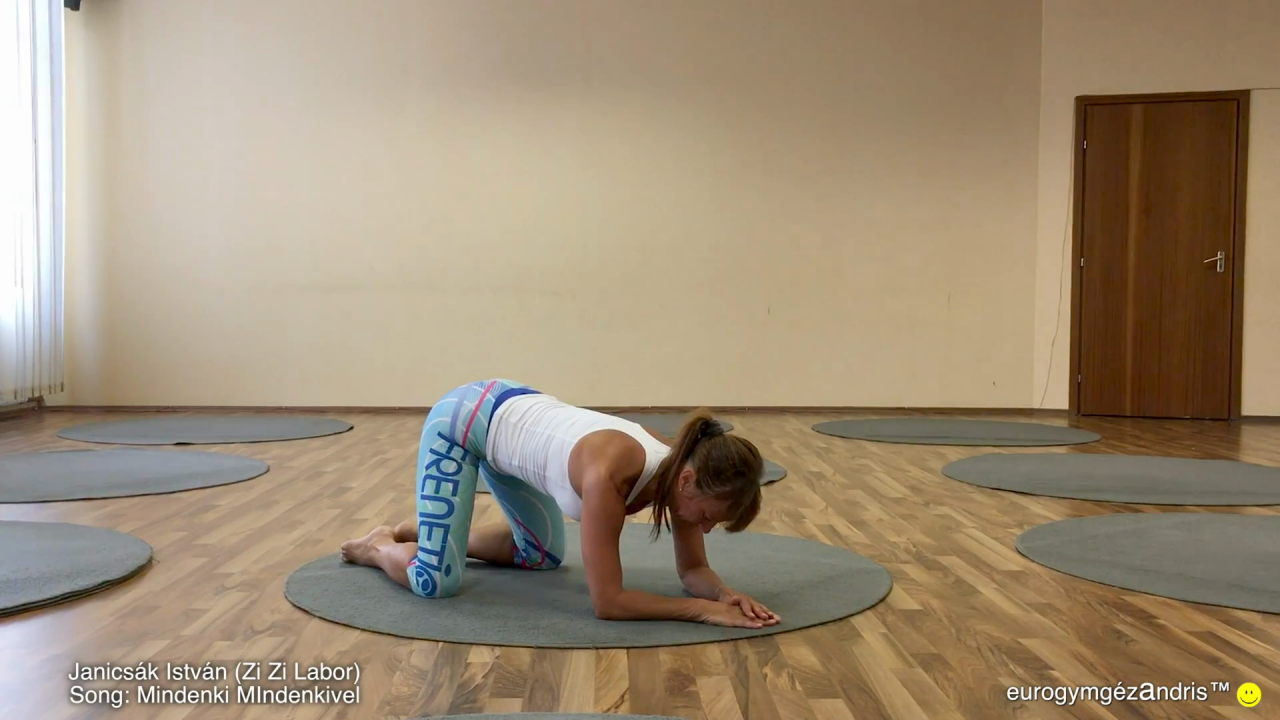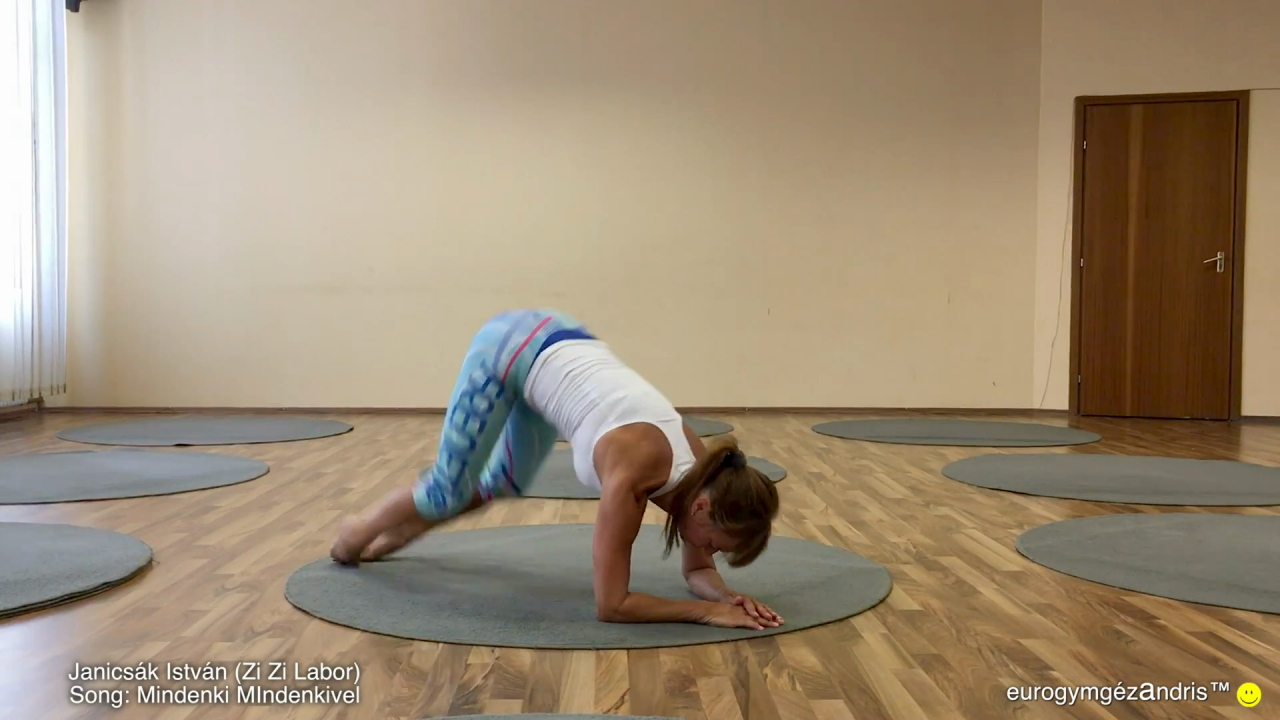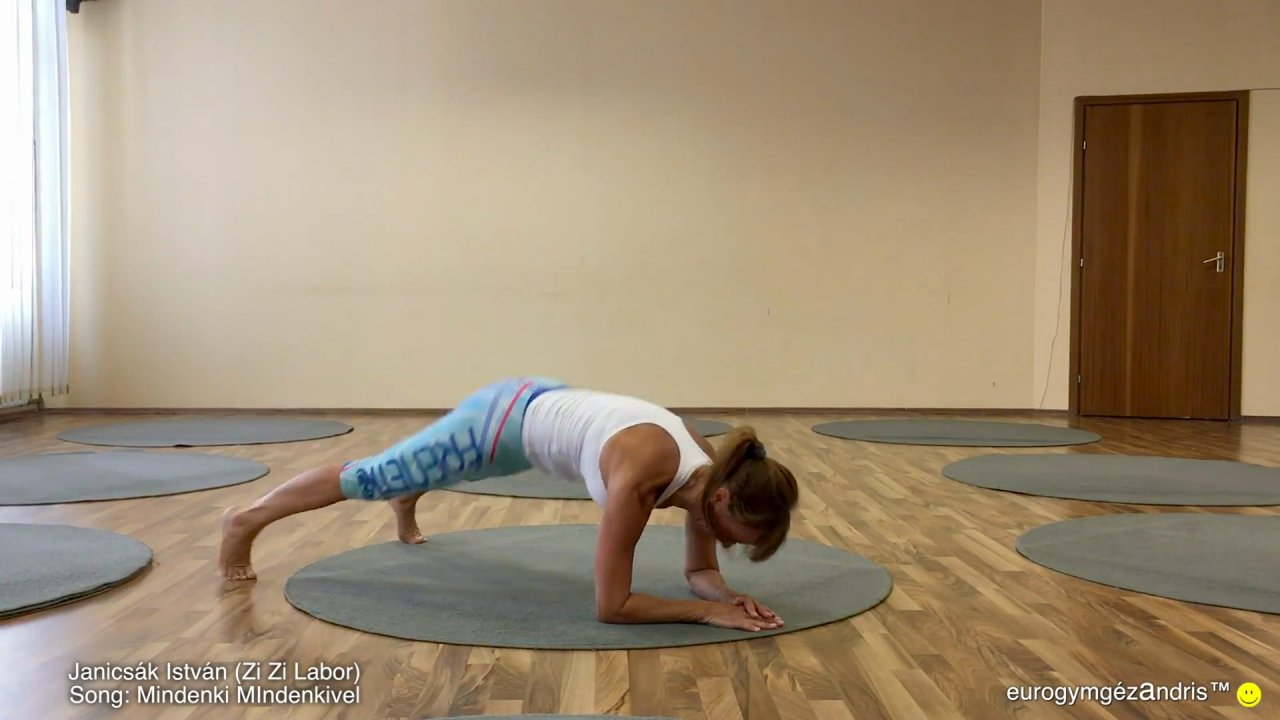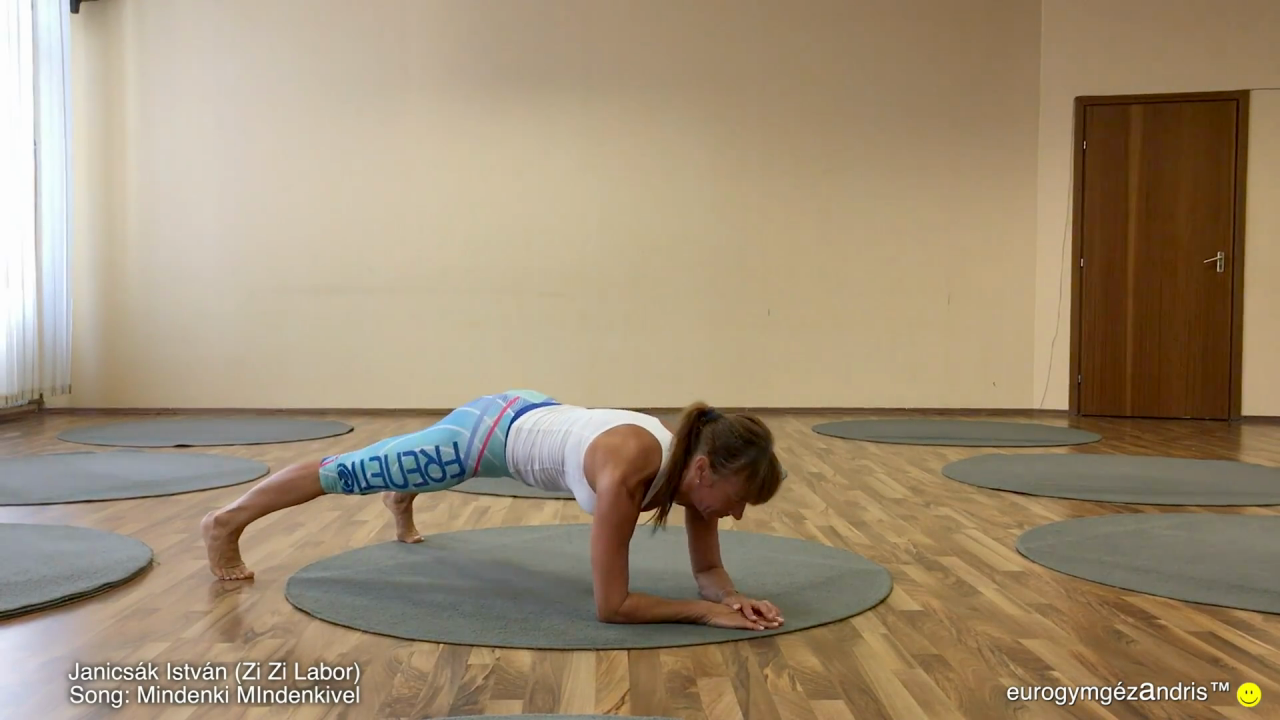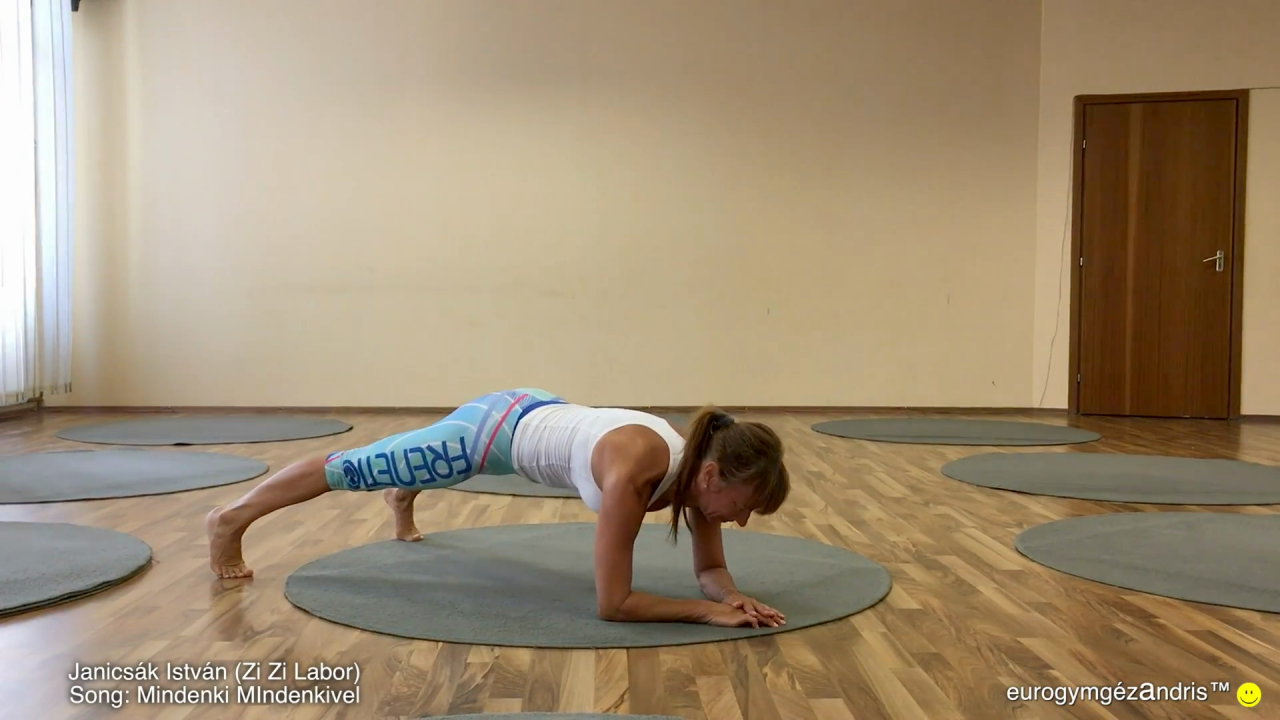
dt=0.4s
person 1, frame 1
left shoulder: (681, 466)
right shoulder: (609, 474)
left elbow: (692, 569)
right elbow: (608, 601)
left wrist: (725, 593)
right wrist: (705, 610)
left hip: (510, 415)
right hip: (463, 419)
left knee: (543, 556)
right knee: (436, 583)
left ankle: (422, 532)
right ankle: (376, 548)
person 1, frame 2
left shoulder: (702, 477)
right shoulder: (632, 476)
left elbow: (698, 571)
right elbow: (611, 606)
left wrist: (728, 597)
right wrist: (711, 612)
left hip: (552, 345)
right hip: (512, 349)
left knee: (501, 484)
right knee: (447, 493)
left ankle: (401, 524)
right ankle: (358, 535)
person 1, frame 3
left shoulder: (709, 475)
right shoulder: (638, 474)
left elbow: (698, 572)
right elbow: (611, 606)
left wrist: (727, 596)
right wrist: (710, 611)
left hip: (541, 402)
right hip: (505, 416)
left knee: (442, 465)
right knee: (372, 475)
left ankle: (406, 501)
right ankle: (248, 520)
person 1, frame 4
left shoulder: (694, 463)
right shoulder: (626, 471)
left elbow: (707, 571)
right elbow: (611, 605)
left wrist: (734, 597)
right wrist: (709, 612)
left hip: (533, 418)
right hip: (494, 430)
right knee: (353, 471)
left ankle: (402, 501)
right ankle: (225, 522)
person 1, frame 5
left shoulder: (700, 464)
right shoulder: (634, 470)
left elbow: (709, 568)
right elbow: (612, 603)
left wrist: (733, 595)
right wrist: (708, 612)
left hip: (538, 417)
right hip: (500, 427)
right knee: (359, 467)
left ankle: (402, 500)
right ankle: (230, 519)
